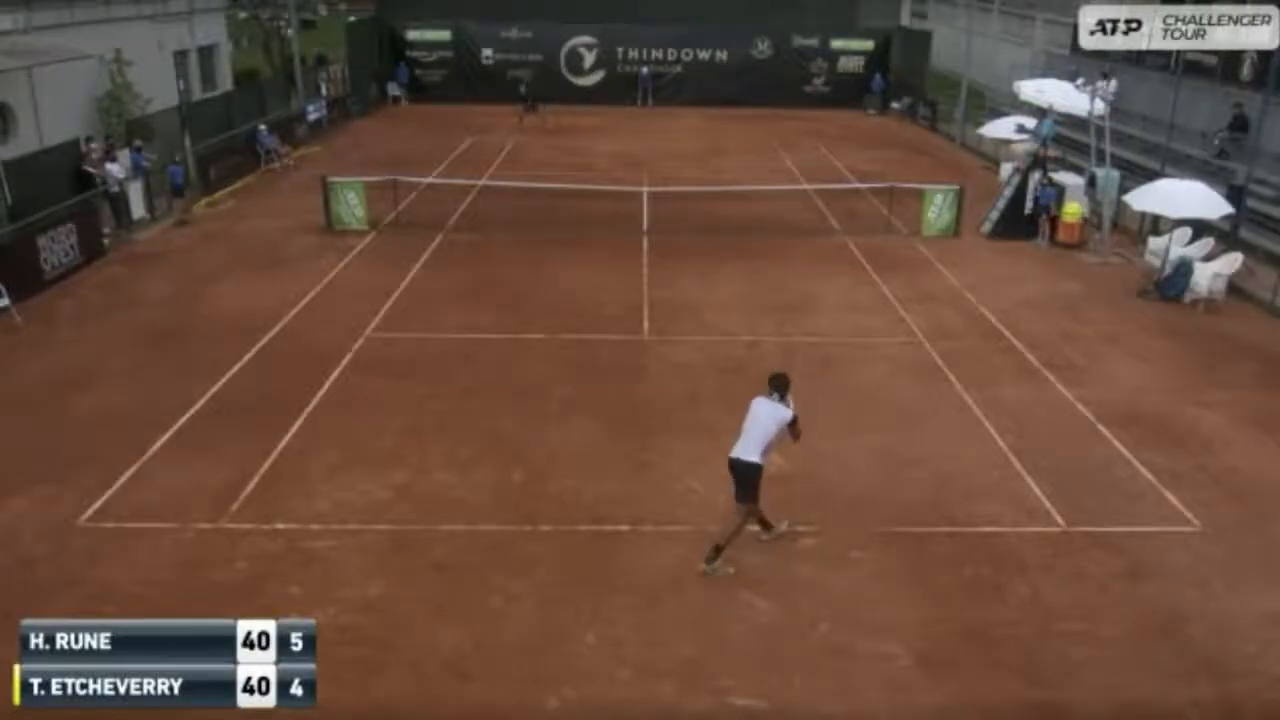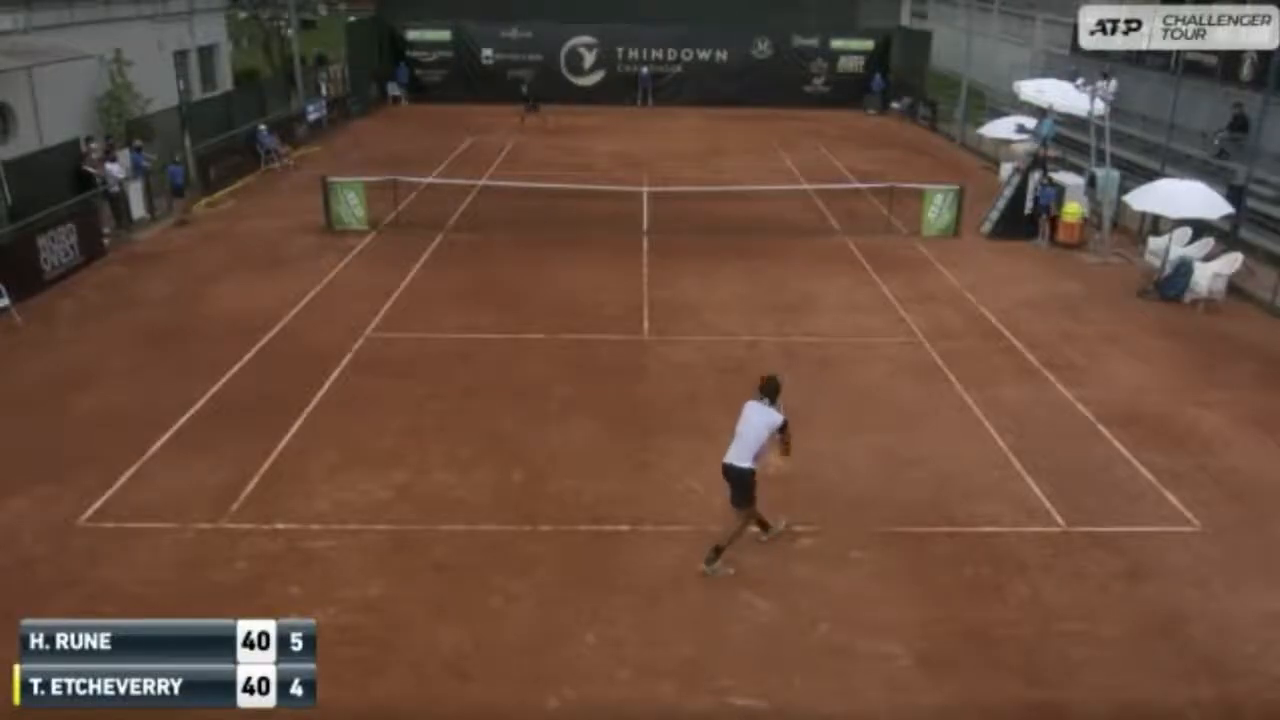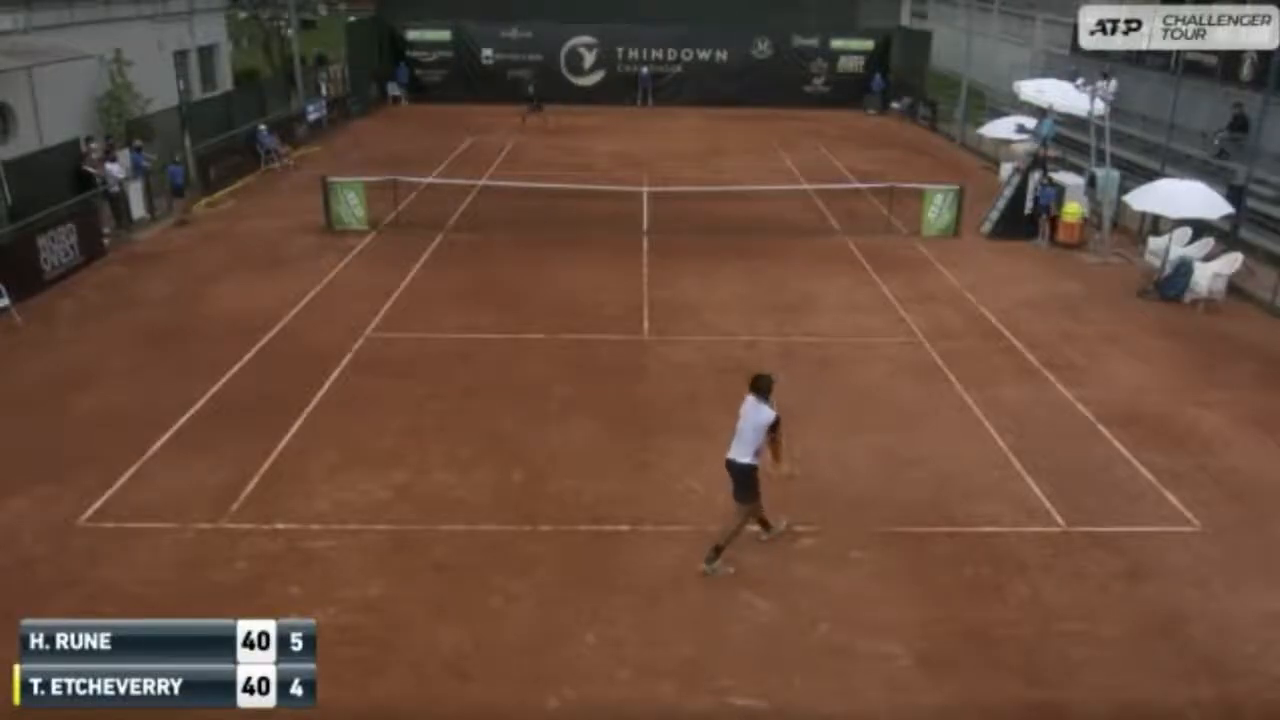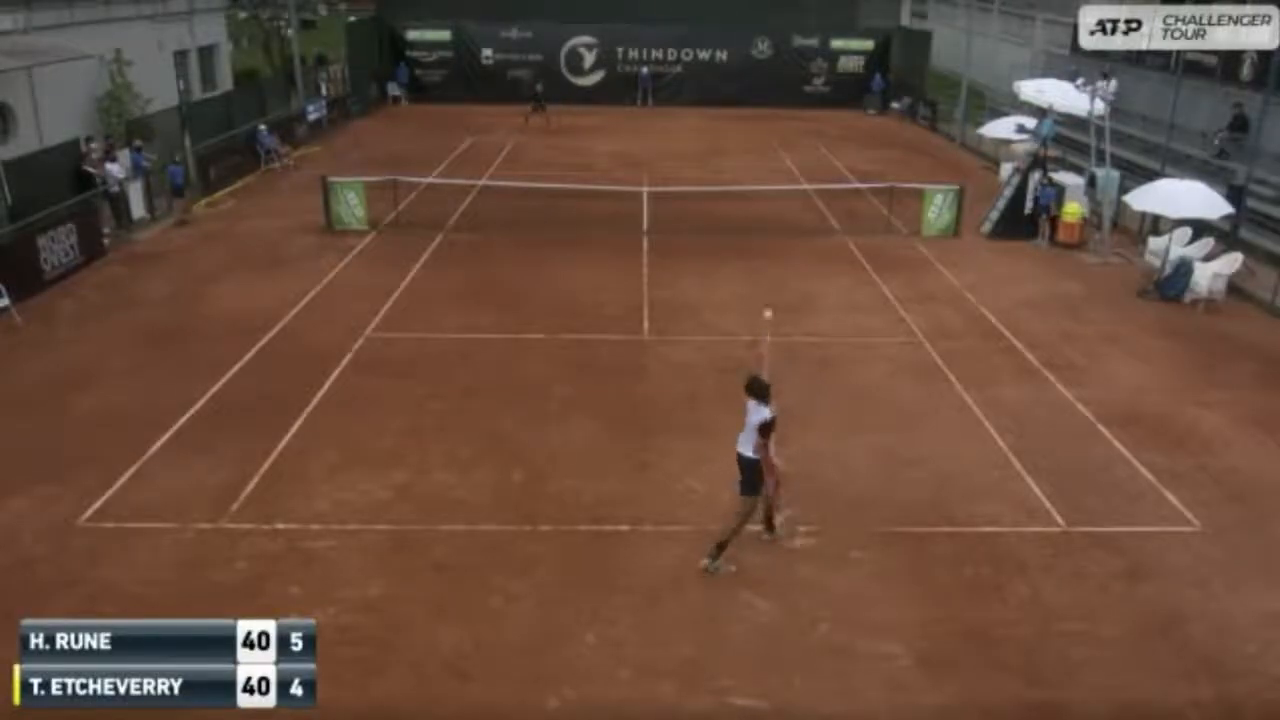
dt=0.2s
person 1, frame 1
left shoulder: (756, 401)
right shoulder: (788, 415)
right elbow: (796, 436)
left hip: (734, 458)
right hip: (750, 465)
left knee: (750, 503)
right knee: (743, 516)
left ankle: (768, 528)
right ankle: (711, 560)
person 1, frame 2
left shoulder: (749, 405)
right shoulder: (778, 420)
right elbow: (786, 448)
right wrist: (784, 444)
left hip: (728, 464)
right hip: (743, 470)
left knee: (748, 505)
right knee: (744, 519)
left ankle: (767, 529)
right ankle: (711, 561)
person 1, frame 3
left shoulder: (748, 401)
right shoulder: (771, 417)
right elbow: (775, 445)
right wrist: (779, 462)
left hip: (733, 459)
right hip: (745, 466)
left knee: (753, 498)
right knee: (743, 516)
left ankle: (767, 528)
right ankle: (711, 561)
person 1, frame 4
left shoulder: (754, 398)
right shoulder: (766, 419)
right elbow: (764, 453)
right wrist: (768, 484)
left hip: (747, 453)
right hip: (751, 461)
left knee: (774, 484)
right knee: (745, 512)
left ankle: (770, 528)
right ankle: (712, 559)
